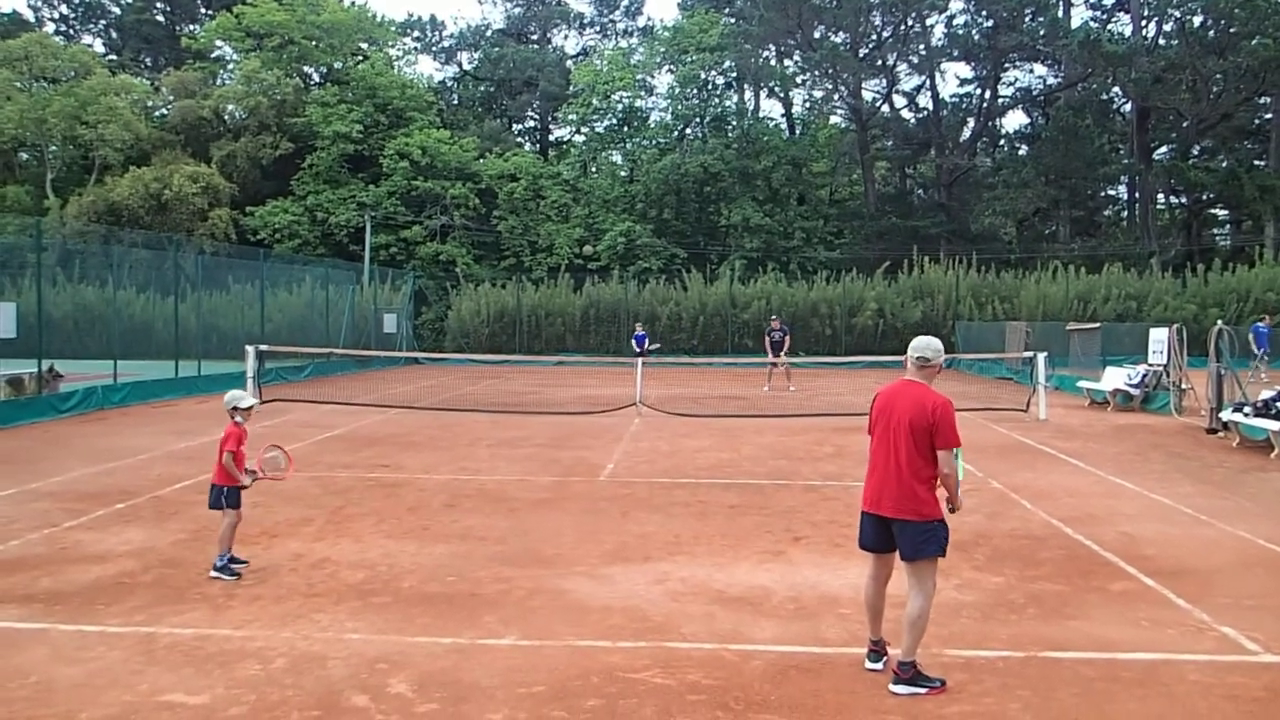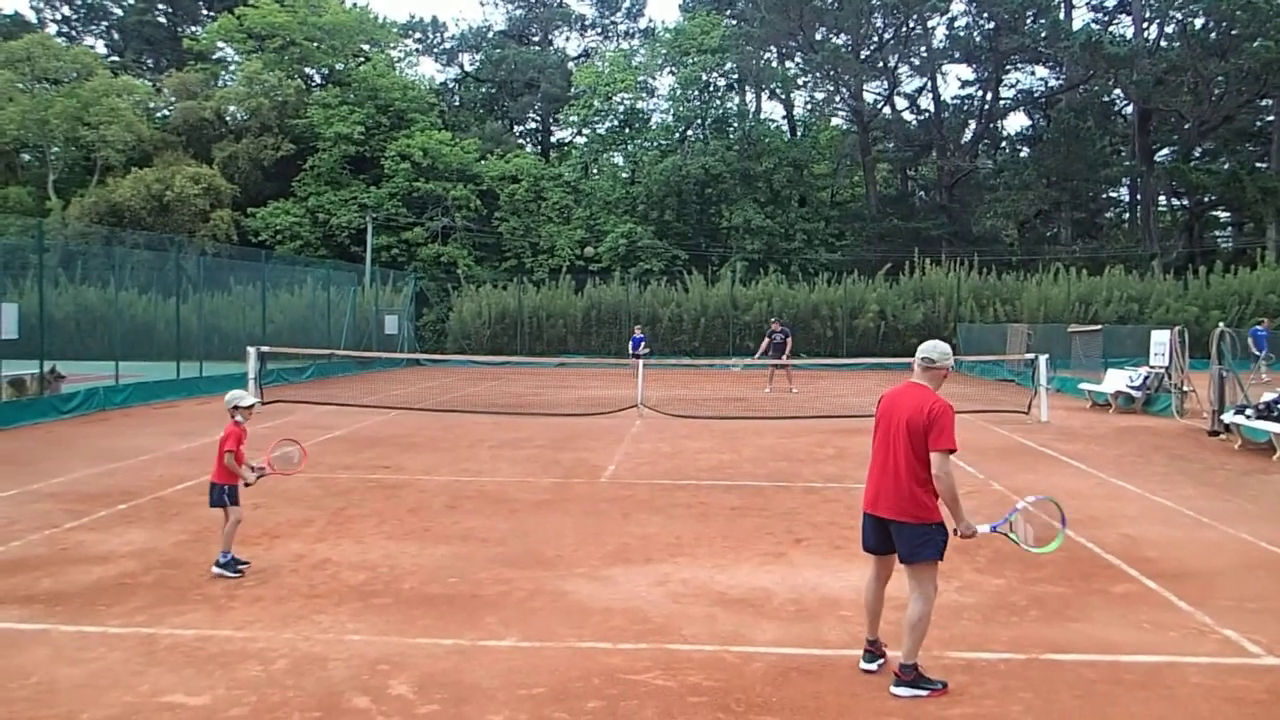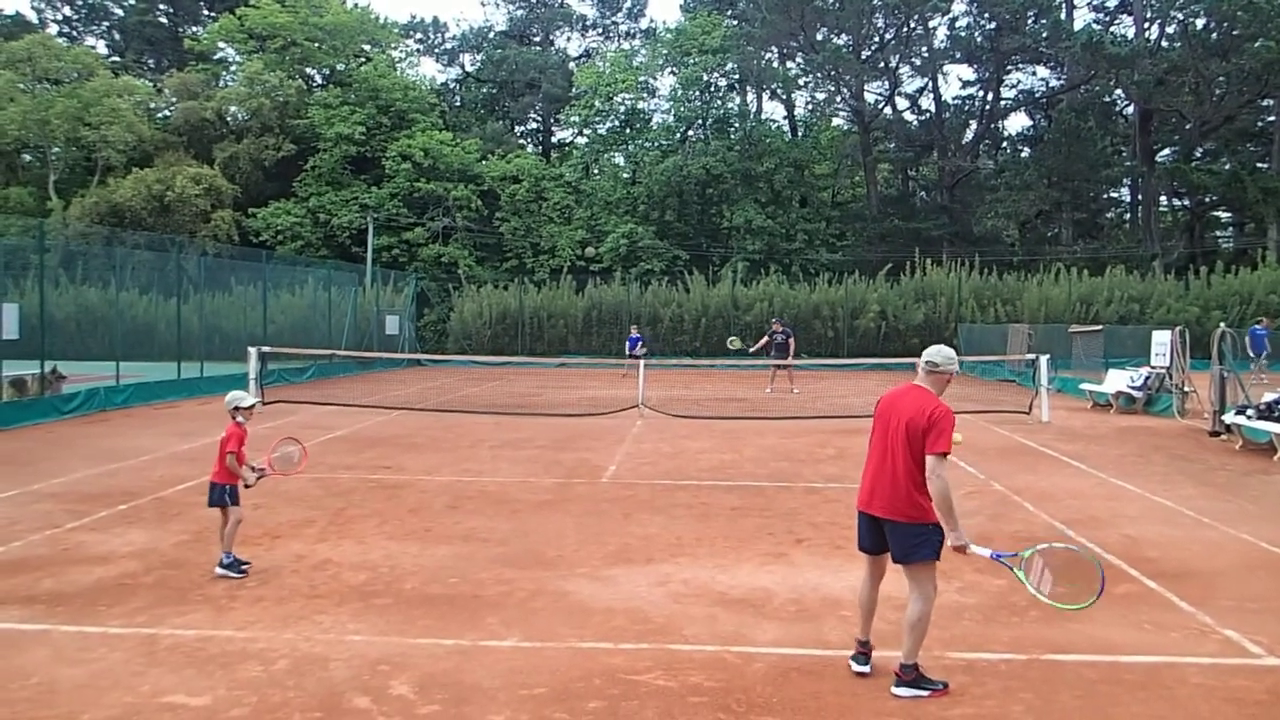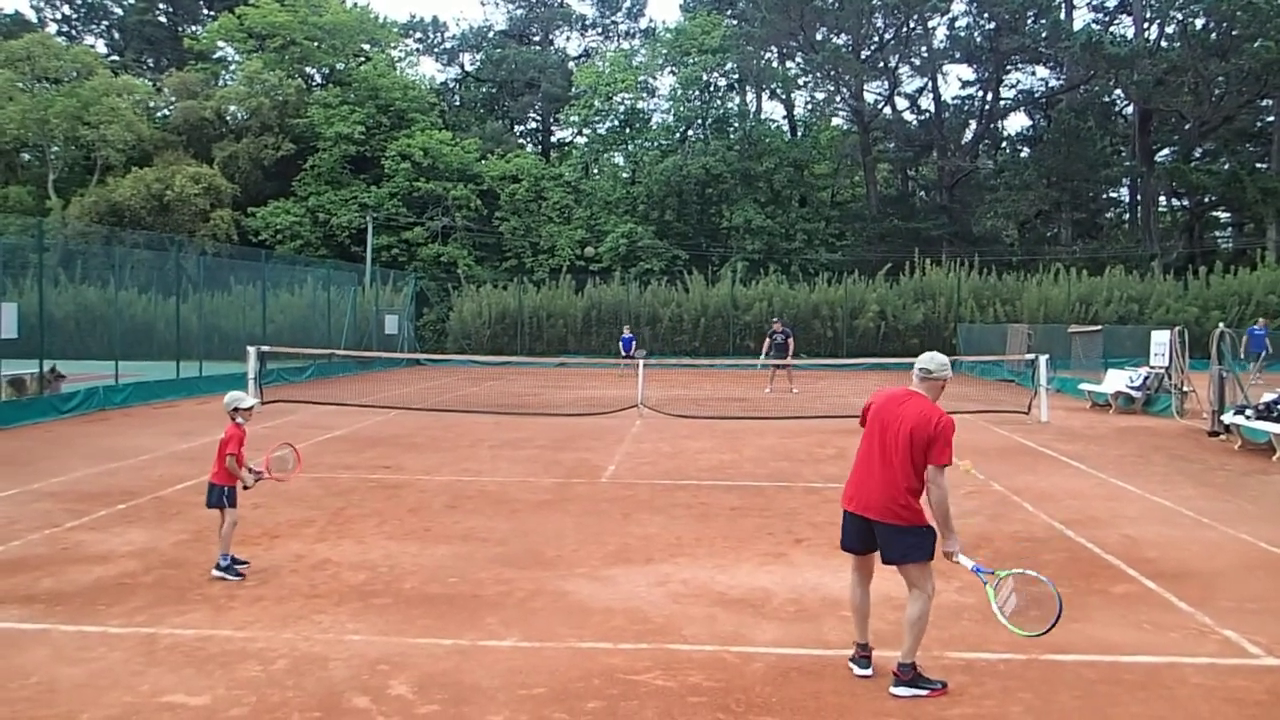
dt=0.2s
person 1, frame 1
left shoulder: (882, 396)
right shoulder: (938, 405)
right elbow: (947, 468)
right wrist: (954, 498)
left hip: (875, 500)
right hip: (916, 508)
left knee: (878, 574)
right knee: (922, 588)
left ankle: (875, 648)
right ankle: (905, 671)
person 1, frame 2
left shoulder: (887, 397)
right shoulder: (938, 409)
right elbow: (940, 473)
right wrist: (961, 519)
left hip: (876, 502)
right hip: (914, 511)
left knee: (878, 575)
right knee: (923, 590)
left ankle: (871, 649)
right ankle: (906, 673)
person 1, frame 3
left shoulder: (888, 398)
right shoulder: (939, 413)
right elbow: (935, 476)
right wrist: (953, 529)
left hip: (870, 502)
right hip: (909, 511)
left knee: (872, 574)
right knee: (923, 590)
left ankle: (862, 651)
right ankle: (907, 673)
person 1, frame 4
left shoulder: (879, 399)
right shoulder: (940, 421)
right elbow: (935, 485)
right wrist: (948, 535)
left hip: (856, 502)
right hip: (899, 513)
left knee: (861, 575)
right knee: (922, 589)
left ankle: (862, 654)
right ankle: (905, 673)
person 2, frame 1
left shoulder: (241, 429)
right shoulder: (234, 432)
right elbow: (226, 460)
left wrist: (245, 471)
right wrist: (241, 478)
left hip: (233, 483)
right hip: (224, 484)
left knee: (236, 518)
right knee: (230, 520)
left ankle: (227, 556)
right ankle: (219, 565)
person 2, frame 2
left shoulder: (241, 429)
right shoulder: (234, 431)
right elbow: (228, 460)
left wrist: (251, 468)
right wrist: (245, 477)
left hip: (229, 482)
right hip: (224, 482)
left knee: (230, 518)
right knee: (235, 517)
left ankle: (227, 557)
right ankle: (222, 561)
person 2, frame 3
left shoulder: (241, 430)
right shoulder: (235, 432)
right elbow: (230, 462)
left wrist: (252, 468)
right wrist: (246, 478)
left hip: (226, 481)
right hip: (224, 482)
left knee: (228, 519)
right knee: (236, 517)
left ankle: (228, 557)
right ankle: (225, 562)
person 2, frame 4
left shoulder: (238, 430)
right shoulder: (235, 433)
right elbow: (230, 463)
left wrist: (250, 469)
right wrist: (245, 480)
left hip: (224, 482)
right hip: (223, 483)
left knee: (226, 519)
right knee: (231, 520)
left ankle: (226, 557)
right ankle: (222, 565)
